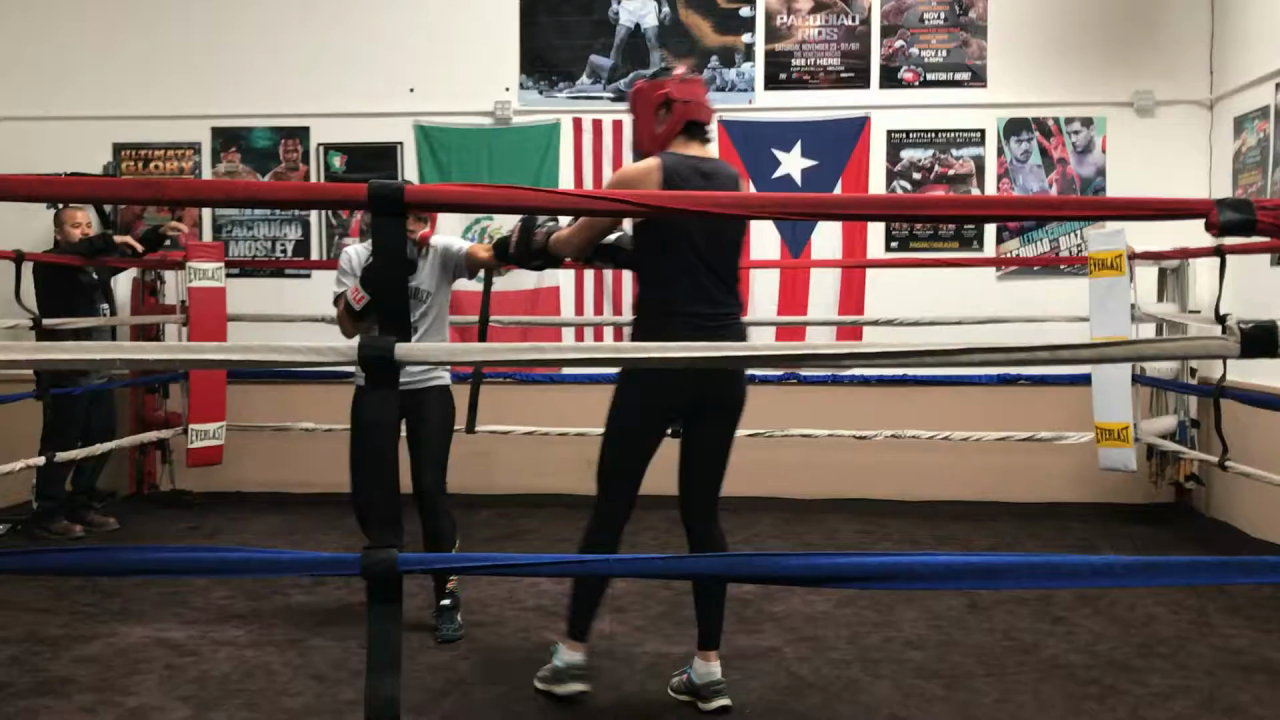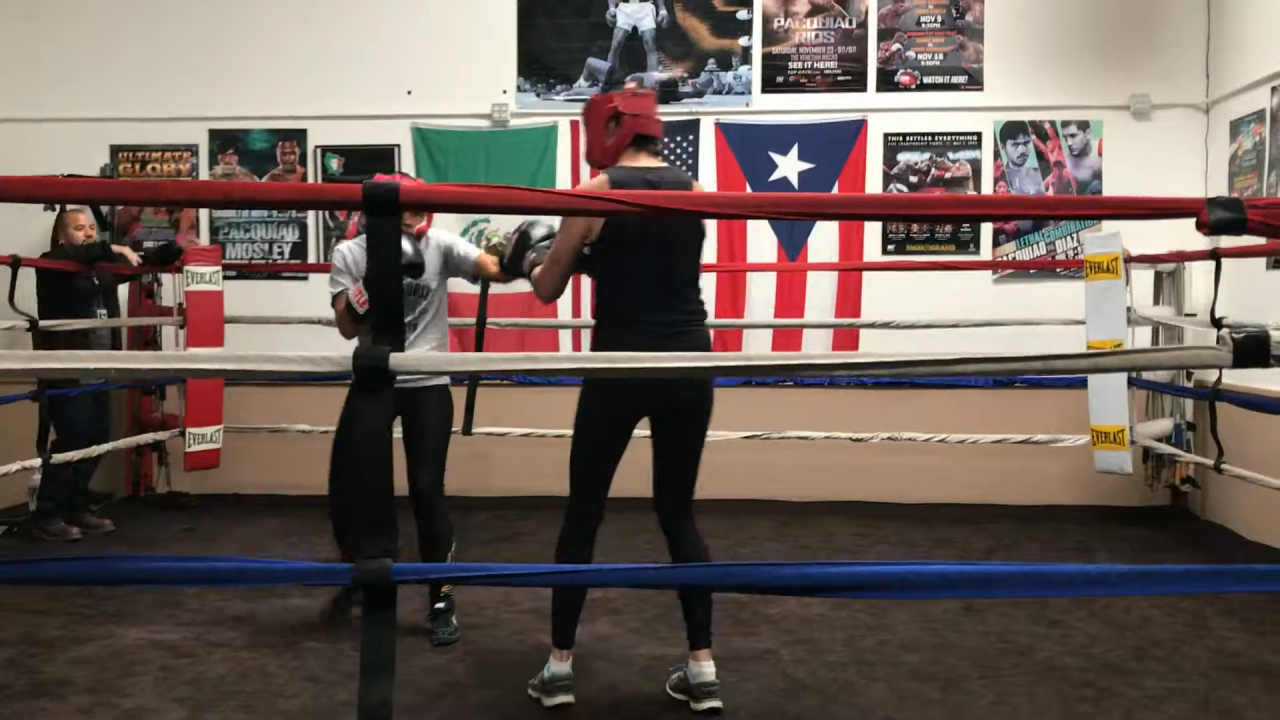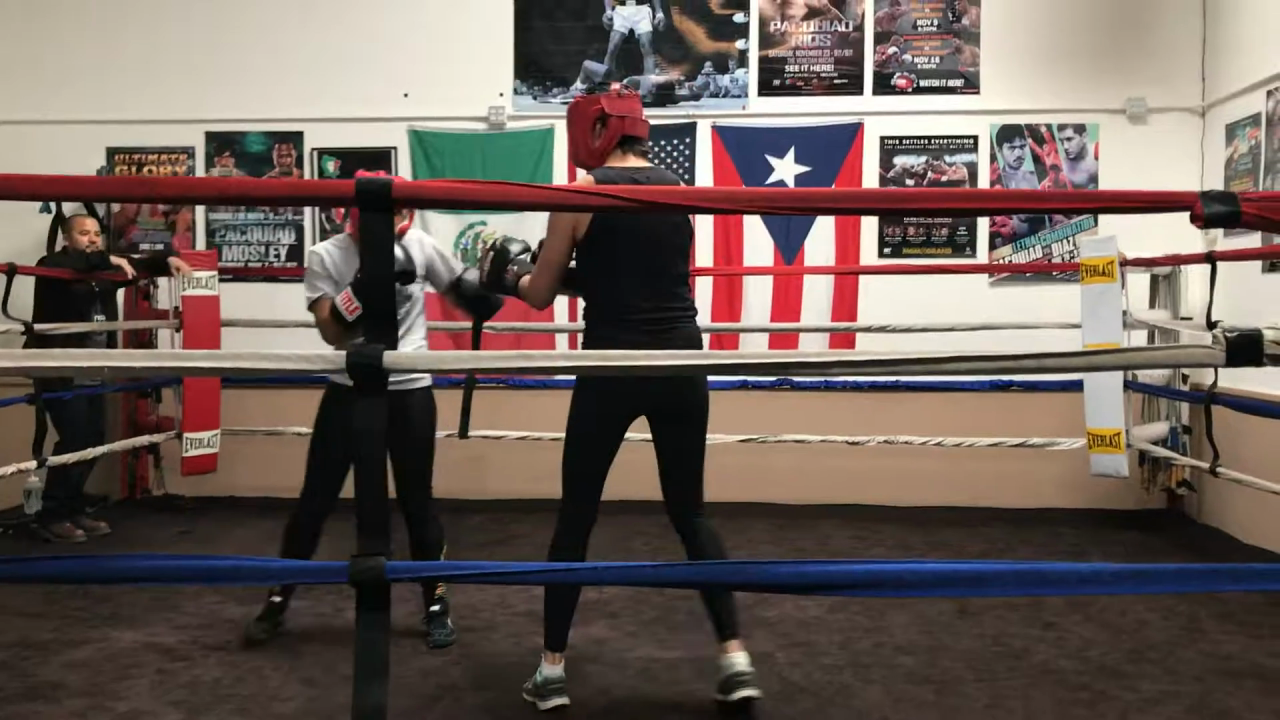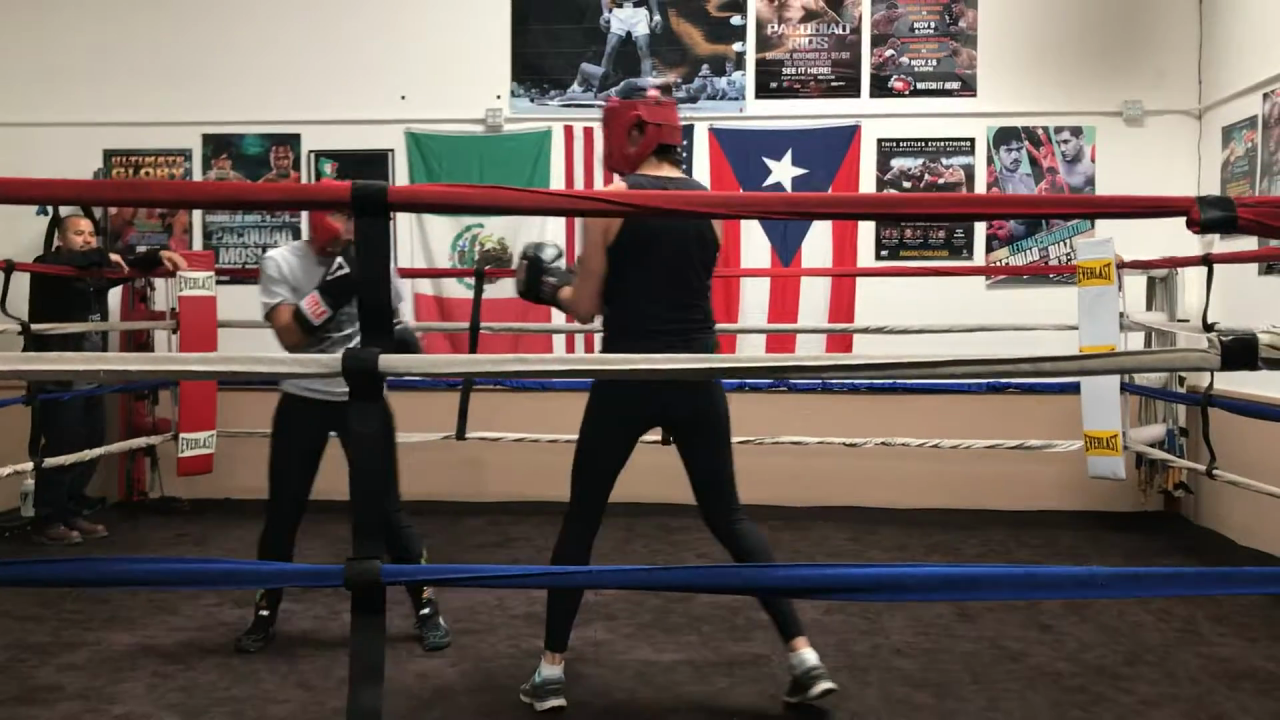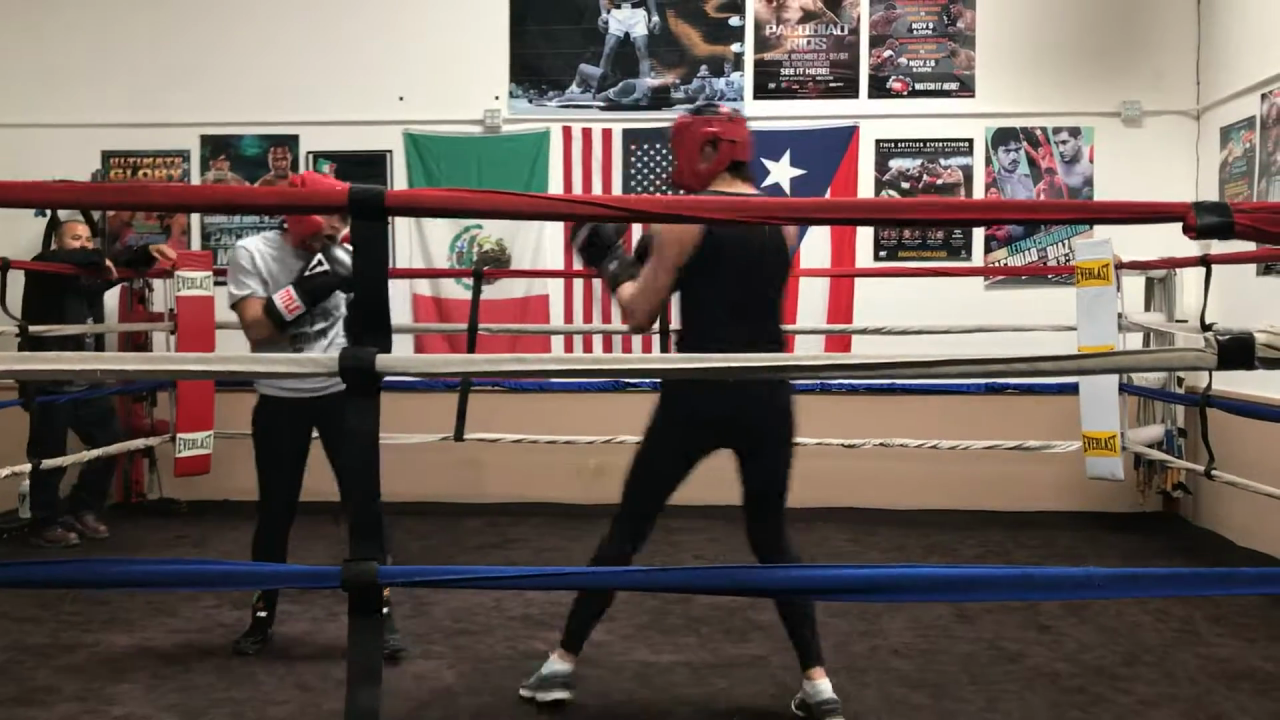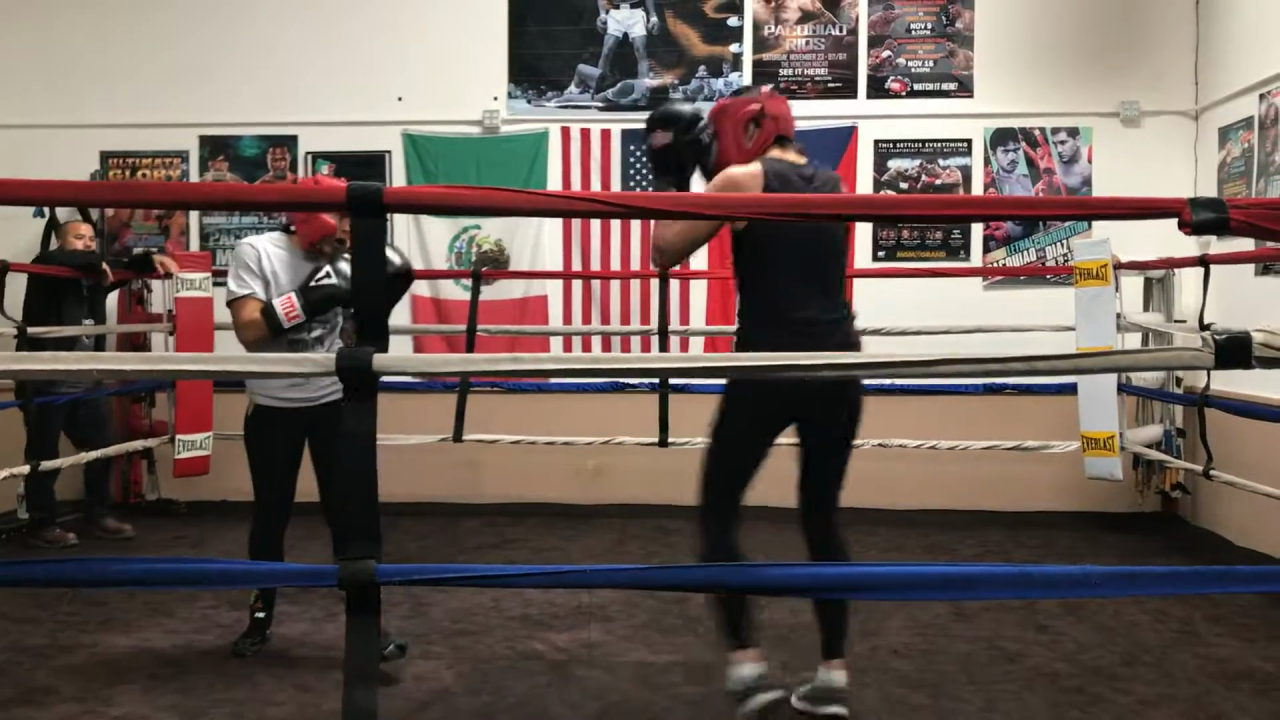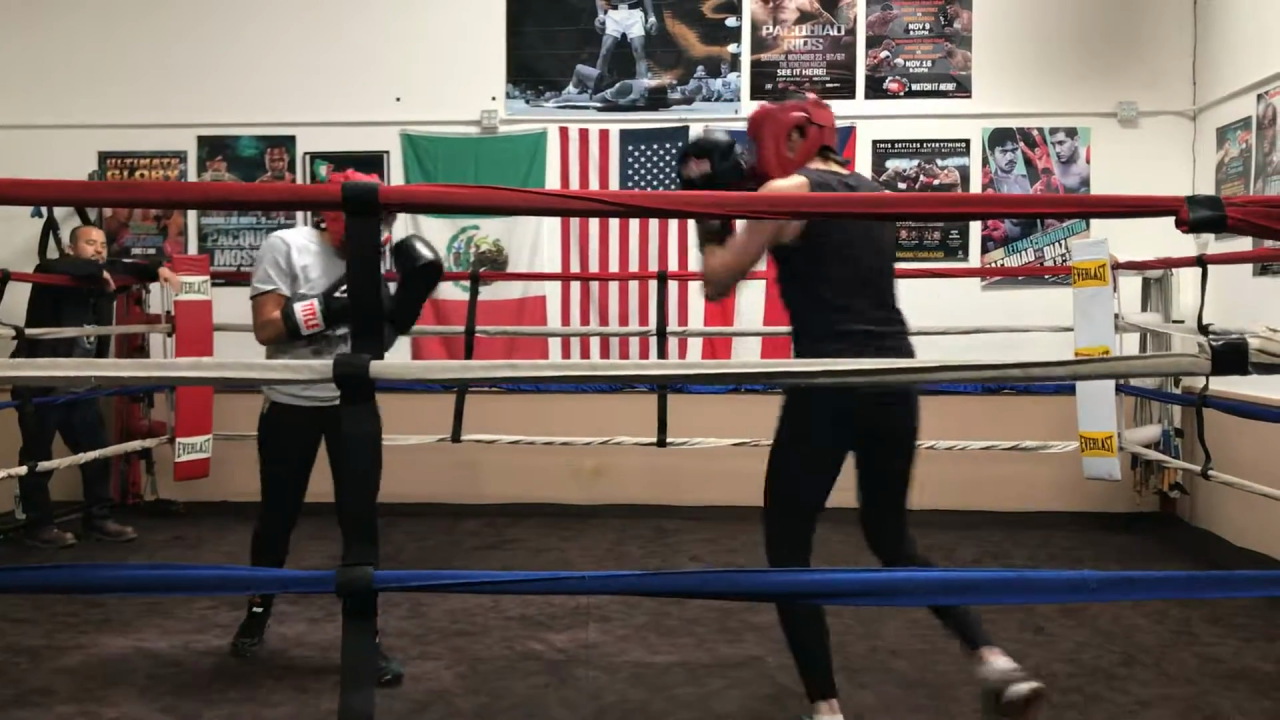
dt=0.2s
person 1, frame 1
left shoulder: (643, 175)
right shoulder: (735, 182)
left elbow: (569, 246)
left wrist: (536, 238)
right wrist: (625, 247)
left hip: (662, 362)
right hip: (724, 361)
left knee: (612, 508)
right knee: (702, 513)
left ankle: (571, 656)
right ankle: (708, 669)
person 1, frame 2
left shoulder: (596, 191)
right shoulder: (692, 190)
left elbow: (548, 286)
left wrist: (526, 260)
left hip: (621, 367)
right hip: (688, 363)
left knee: (582, 514)
right knee: (678, 515)
left ankle: (560, 667)
right ankle: (702, 669)
person 1, frame 3
left shoulder: (582, 192)
right shoulder: (681, 193)
left elbow: (539, 293)
left wrist: (509, 275)
left hip: (613, 368)
right hip: (682, 364)
left knee: (575, 518)
right knee: (690, 514)
left ankle: (552, 670)
right ankle: (735, 660)
person 1, frame 4
left shoulder: (611, 200)
left elbow: (586, 304)
left wrist: (549, 286)
left hip: (629, 379)
right hip: (696, 378)
left knee: (580, 522)
right knee: (729, 522)
left ankle: (551, 670)
right ankle: (805, 658)
person 1, frame 5
left shoulder: (685, 217)
right shoulder: (784, 220)
left elbow: (638, 312)
left wrist: (610, 260)
left hip: (699, 394)
right hip: (767, 396)
left knee: (627, 529)
right knee: (772, 538)
left ankle: (563, 663)
person 1, frame 6
left shoulder: (742, 180)
right shoulder: (833, 184)
left elbow: (660, 252)
left wrist: (665, 178)
left hip: (770, 370)
right hip: (840, 366)
left knee: (716, 515)
right knee: (821, 520)
left ankle: (747, 667)
person 1, frame 7
left shoulder: (785, 194)
right shoulder: (875, 197)
left elbow: (717, 284)
left wrist: (710, 211)
left hip: (829, 388)
right hip: (894, 382)
left knee: (786, 553)
right knee: (890, 539)
right ankle: (996, 666)
person 2, frame 1
left shoulder: (441, 251)
right shoulder: (354, 256)
left elbow: (486, 257)
right elbow: (348, 326)
right wrist: (374, 280)
left hip: (429, 387)
left knee: (429, 488)
right knee: (369, 489)
left ankle: (446, 595)
person 2, frame 2
left shoulder: (440, 244)
right shoulder: (348, 254)
left elbow: (493, 268)
right elbow: (348, 325)
right wrist: (368, 281)
left hip: (427, 387)
left knee: (426, 492)
right knee: (347, 486)
left ankle: (441, 599)
person 2, frame 3
left shoulder: (420, 247)
right shoulder: (325, 256)
left elbow: (463, 291)
right elbow: (331, 331)
left wrist: (479, 297)
right wrist: (366, 286)
left hip: (409, 390)
right hip: (348, 391)
left knee: (415, 497)
right knee: (316, 495)
left ankle: (435, 602)
right ankle: (277, 602)
person 2, frame 4
right shoulder: (282, 263)
right elbow: (290, 336)
left wrist: (397, 335)
right wrist: (332, 290)
right hip: (303, 401)
left knee: (385, 503)
right knee: (283, 508)
left ankle: (425, 604)
right ankle: (266, 612)
person 2, frame 5
left shoulder: (340, 256)
right shoulder: (252, 253)
right elbow: (257, 331)
right wrist: (307, 288)
left hip: (341, 394)
right hip: (280, 400)
left knee: (364, 499)
right knee: (276, 509)
left ankle: (379, 609)
right ankle: (264, 613)
person 2, frame 6
left shoulder: (341, 264)
right shoulder: (256, 252)
right elbow: (249, 332)
left wrist: (389, 291)
right wrist: (308, 299)
left hip: (335, 403)
right hip: (272, 407)
left knee: (353, 512)
right knee: (270, 514)
right ankle: (261, 615)
person 2, frame 7
right shoulder: (286, 246)
left elbow: (384, 333)
right elbow: (267, 328)
left wrist: (414, 290)
right wrist: (332, 306)
right hip: (290, 405)
left knee: (359, 522)
right knee: (277, 515)
right ankle: (258, 610)
person 3, frame 1
left shoulder: (99, 260)
right shoulder: (50, 263)
left elbow: (135, 249)
right elbow: (74, 253)
left wrist: (160, 233)
right wrist: (110, 240)
left hip: (99, 371)
right hip: (65, 372)
left knee: (100, 440)
right knee: (61, 443)
left ankle: (81, 507)
right ankle: (47, 515)
person 3, frame 2
left shoulder: (101, 265)
right shoulder: (52, 264)
left elbow: (136, 261)
right elbow: (71, 258)
right wrist: (110, 250)
left knee: (94, 442)
right knee: (71, 442)
left ankle: (75, 509)
right ankle: (47, 516)
person 3, frame 3
left shoulder: (104, 270)
right shoulder: (51, 266)
left elbow: (138, 265)
right elbow: (64, 267)
left wrist: (167, 260)
right wrist: (106, 259)
left hip: (93, 375)
right hip: (60, 375)
left knee: (89, 444)
right knee: (73, 442)
left ankle: (73, 510)
right ankle: (52, 517)
person 3, frame 4
left shoulder: (97, 270)
right shoulder: (46, 268)
left elbow: (130, 265)
right elbow: (64, 262)
left wrist: (159, 256)
right wrist: (102, 256)
left hip: (89, 378)
right hip: (54, 379)
left knee: (90, 448)
right knee: (58, 450)
left ankle: (70, 514)
right ankle: (47, 522)
person 3, frame 5
left shoulder: (92, 274)
right shoulder: (43, 271)
left elbow: (123, 262)
right elbow: (55, 259)
left wrist: (149, 251)
right wrist: (97, 259)
left hip: (87, 380)
right hip: (48, 381)
left knee: (111, 440)
right knee: (49, 454)
left ankle: (81, 508)
right ankle: (44, 524)
person 3, frame 6
left shoulder: (96, 274)
right shoulder: (46, 269)
left elbow: (125, 266)
right elbow: (51, 259)
left wrist: (153, 259)
right wrist: (93, 261)
left hip: (84, 383)
right hip: (44, 382)
left knee: (101, 448)
right knee: (43, 456)
left ankle: (99, 515)
right ankle: (42, 525)
person 3, frame 7
left shoulder: (105, 278)
right shoulder: (53, 275)
left elbow: (131, 270)
right elbow: (50, 268)
left wrist: (159, 269)
right wrist: (95, 271)
left hip: (80, 387)
right hip: (39, 385)
left knee: (97, 452)
right knee: (37, 457)
left ankle: (98, 518)
right ankle: (39, 526)
